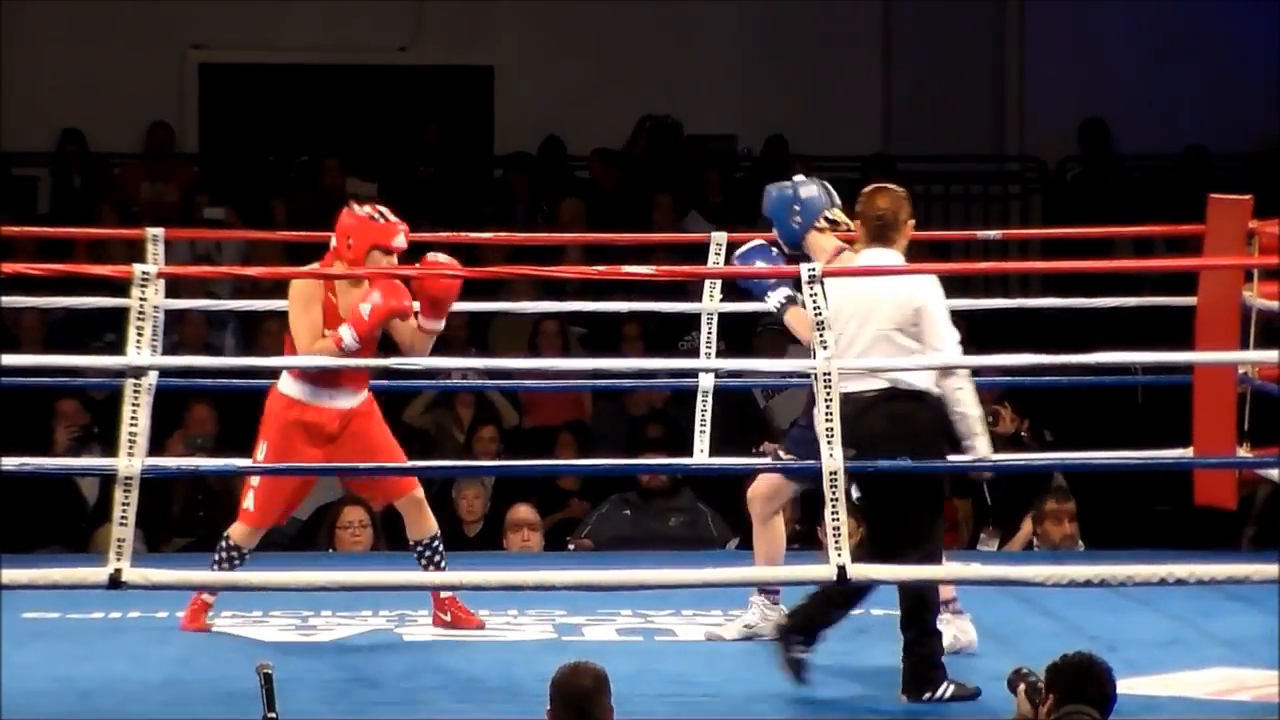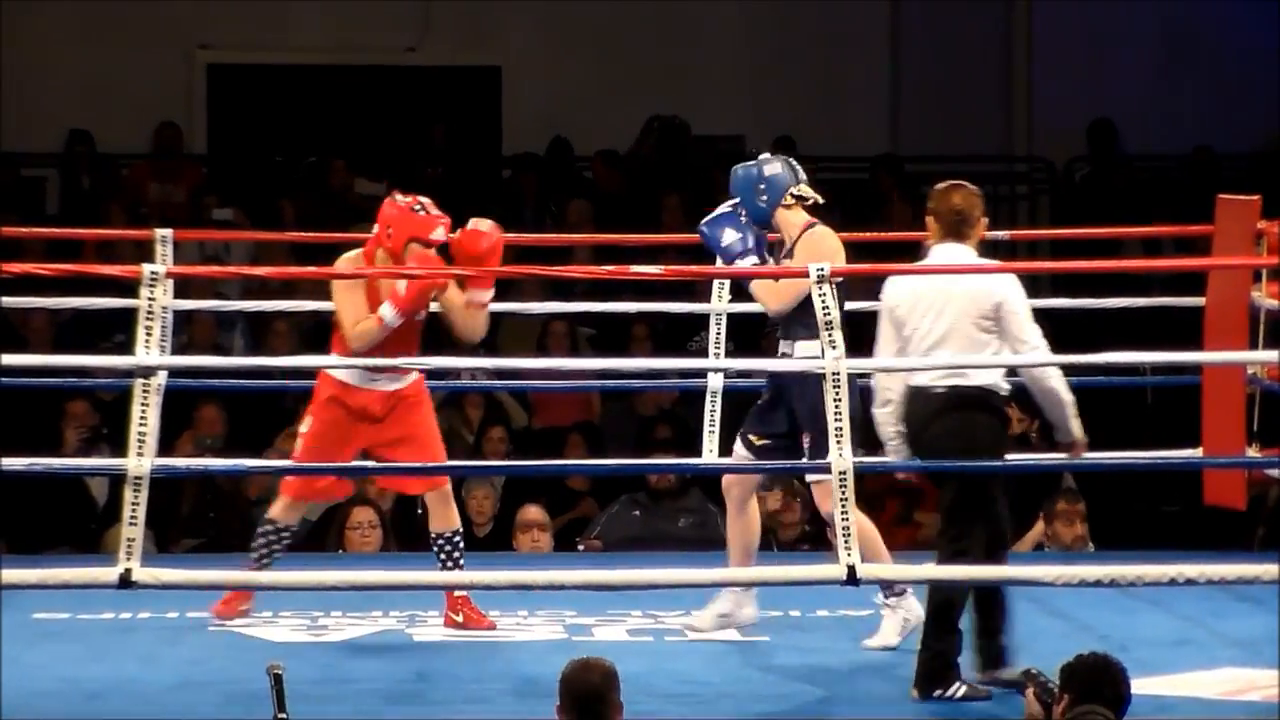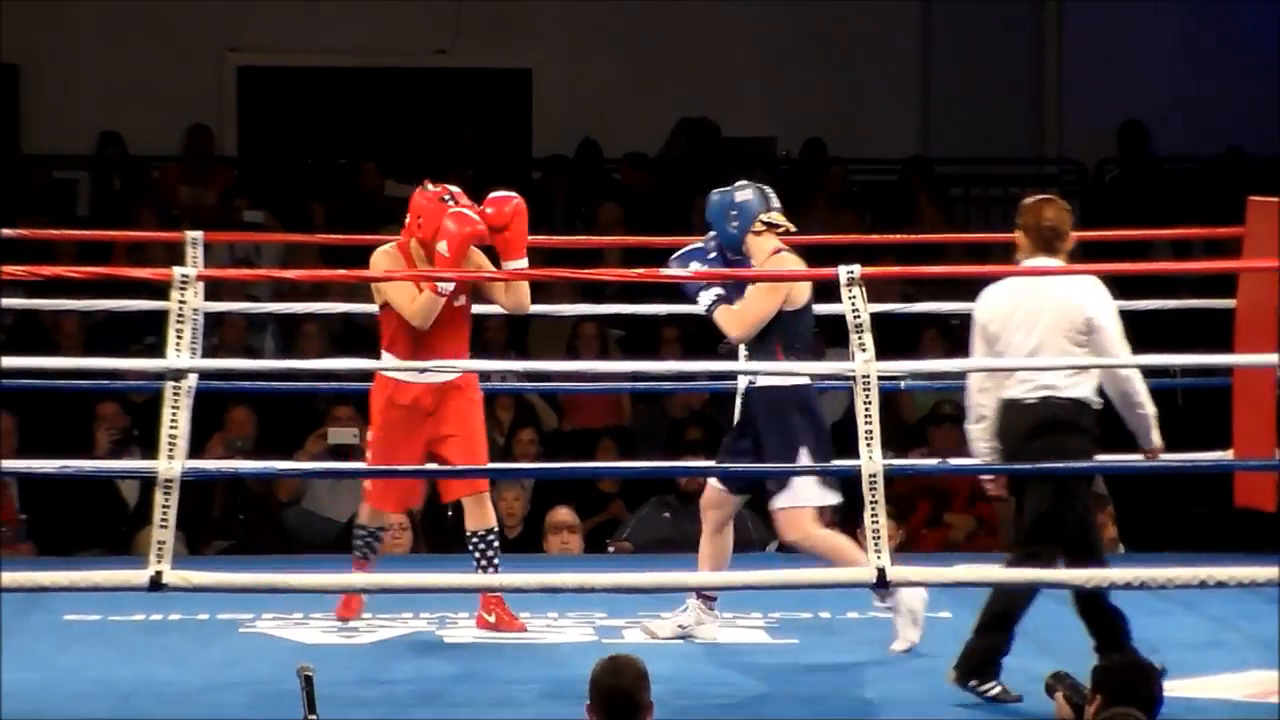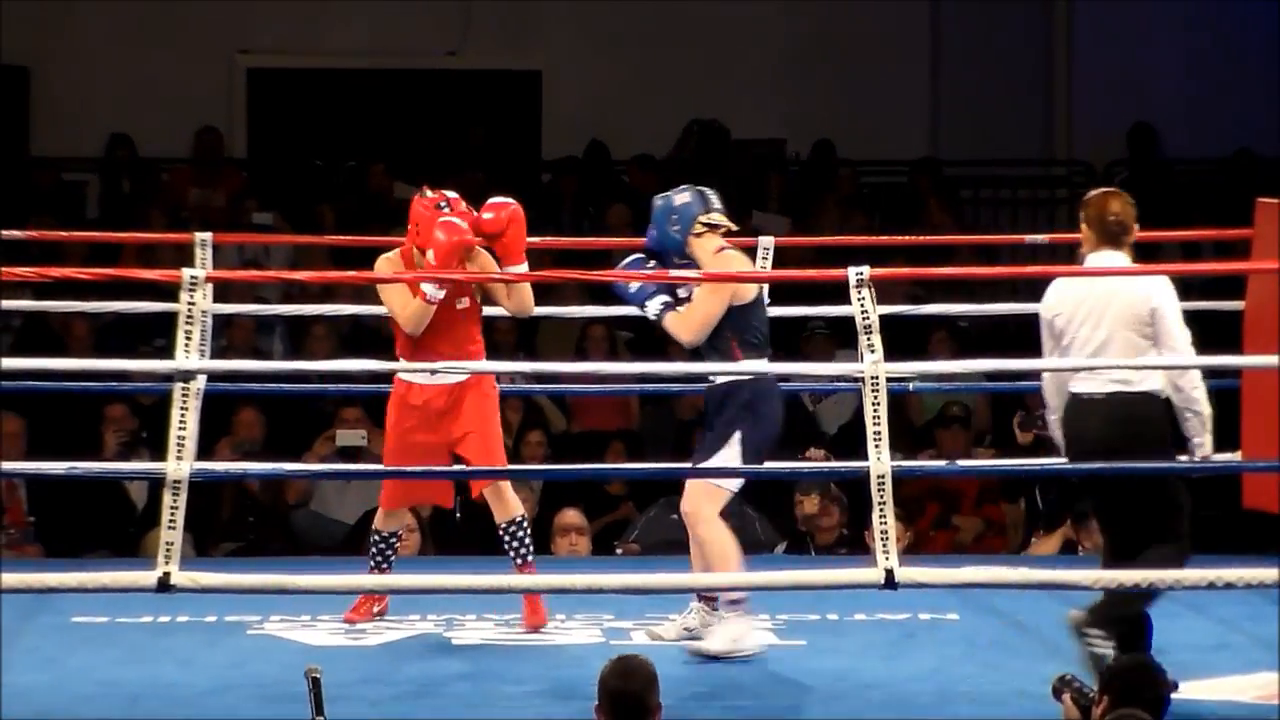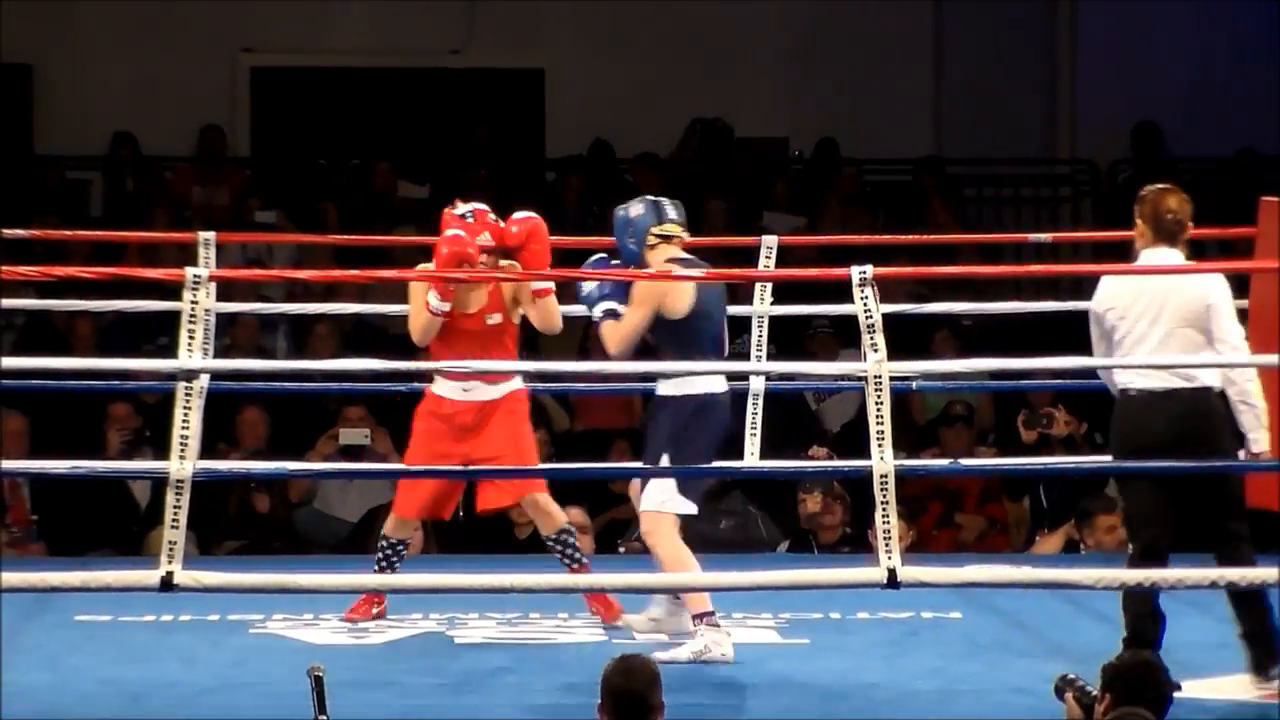
dt=0.2s
person 1, frame 1
left shoulder: (829, 284)
right shoulder: (916, 283)
right elbow: (947, 368)
right wrist: (977, 442)
left hip: (850, 417)
right hip: (903, 417)
left knee: (881, 544)
right knee: (919, 546)
left ankle: (803, 626)
right ankle: (923, 676)
person 1, frame 2
left shoulder: (900, 282)
right shoulder: (995, 279)
left elbow: (886, 372)
right elbow: (1035, 358)
left wrist: (895, 445)
right wrist: (1071, 423)
left hip: (922, 414)
right hip: (974, 414)
left knee: (987, 533)
right knee: (965, 542)
left ankle: (992, 655)
right ankle: (935, 674)
person 1, frame 3
left shoulder: (994, 297)
right shoulder: (1086, 291)
left elbow: (980, 386)
right elbow: (1120, 371)
left wrist: (987, 458)
right wrist: (1149, 434)
left hip: (1017, 424)
right hip: (1065, 425)
left knee: (1082, 545)
right knee: (1035, 552)
left ankle: (1118, 656)
right ankle: (978, 665)
person 1, frame 4
left shoulder: (1059, 291)
right shoulder: (1151, 285)
left elbow: (1052, 379)
right elbow: (1181, 367)
left wrist: (1068, 441)
right wrist: (1201, 437)
left hip: (1084, 421)
right hip: (1138, 418)
left knee: (1122, 543)
right knee: (1169, 541)
left ankle: (1130, 657)
right ankle: (1103, 622)
person 1, frame 5
left shoulder: (1110, 286)
right shoulder: (1206, 281)
left elbow: (1105, 367)
right elbow: (1235, 361)
left hip: (1133, 419)
right hip: (1195, 414)
left knee: (1147, 545)
right knee: (1231, 537)
person 2, frame 1
left shoulder: (848, 265)
right shoulder: (818, 266)
left elbow: (816, 334)
left wrist: (776, 291)
left hip: (858, 400)
right hip: (828, 402)
left knee: (889, 514)
right knee: (761, 497)
left ankle: (952, 619)
right ankle: (765, 608)
person 2, frame 2
left shoulder: (817, 238)
right shoulder: (790, 241)
left elbow: (777, 300)
left wrist: (741, 255)
right wrist: (743, 249)
left hip: (818, 379)
right hip: (790, 376)
left knee: (832, 502)
right knee: (736, 482)
left ankle: (900, 602)
right ankle: (737, 597)
person 2, frame 3
left shoulder: (783, 264)
right shoulder: (763, 267)
left elbow: (739, 328)
right elbow: (747, 322)
left wrist: (705, 290)
right wrist: (719, 282)
left hip: (789, 403)
right hip: (764, 401)
left knee: (798, 529)
right knee: (714, 506)
left ankle: (899, 595)
right ankle: (700, 612)
person 2, frame 4
left shoulder: (726, 262)
right shoulder: (719, 265)
left elbow: (692, 333)
left wrist: (652, 298)
right wrist: (668, 290)
left hip: (748, 399)
right hip: (734, 398)
left knee: (696, 507)
right knee: (698, 506)
left ankle: (738, 620)
right ankle: (705, 611)
person 2, frame 5
left shoulder: (658, 277)
right shoulder: (699, 272)
left elbow: (618, 346)
left wrist: (603, 302)
left hip: (687, 408)
right hip: (703, 404)
left knee: (657, 528)
right knee: (642, 491)
left ankle: (710, 635)
right ankle: (668, 605)
person 3, frame 1
left shoulder: (384, 286)
right shoulder: (309, 283)
left elbow: (416, 349)
right elbow: (309, 354)
left wrist: (434, 309)
right wrist: (360, 325)
left hip: (354, 411)
right hip: (296, 412)
left knee: (412, 498)
right knee: (256, 516)
left ankle: (444, 600)
right ankle: (204, 598)
person 3, frame 2
left shoulder: (430, 274)
right shoulder: (352, 267)
left elbow: (473, 332)
right elbow: (357, 339)
left wrist: (480, 276)
right wrist: (405, 297)
left hip: (403, 393)
right hip: (344, 390)
left knee: (440, 490)
right knee: (297, 492)
left ankle: (458, 602)
right ankle: (246, 585)
person 3, frame 3
left shoulder: (468, 256)
right shoulder: (388, 259)
left elbow: (517, 304)
right elbow: (419, 316)
left wrist: (513, 247)
right wrist: (447, 261)
left hip: (455, 386)
right hip: (400, 388)
left knee: (476, 490)
right knee: (380, 494)
left ankle: (492, 603)
person 3, frame 4
left shoulder: (473, 259)
right shoulder: (391, 264)
left elbow: (522, 307)
right elbow: (411, 323)
left wrist: (512, 251)
right wrist: (438, 269)
left hip: (470, 385)
right hip: (416, 391)
left knee: (495, 483)
right knee: (395, 497)
left ankle: (528, 587)
right ankle: (375, 592)
person 3, frame 5
left shoulder: (509, 275)
right shoulder: (427, 277)
left elbow: (550, 325)
right elbow: (420, 336)
left wrist: (537, 267)
right wrist: (445, 282)
left hip: (503, 402)
right hip: (447, 406)
left knee: (533, 497)
right knee: (409, 506)
left ankle: (589, 585)
right ankle: (375, 594)
